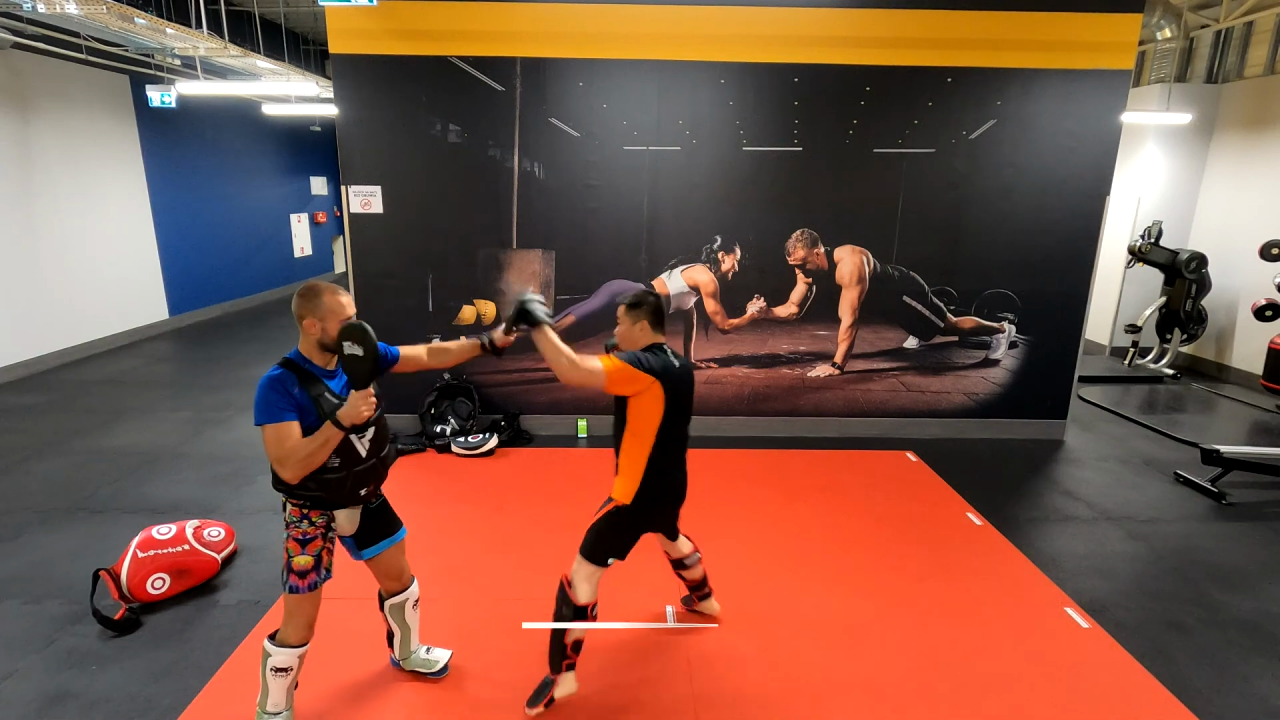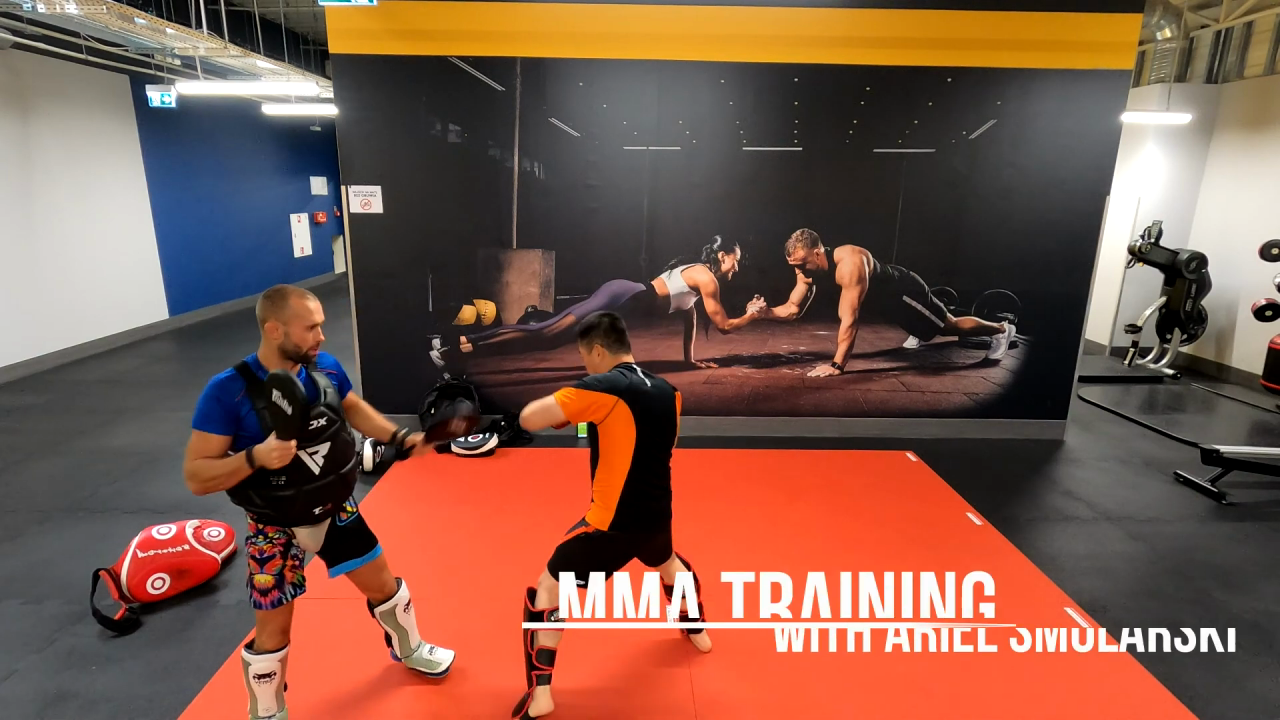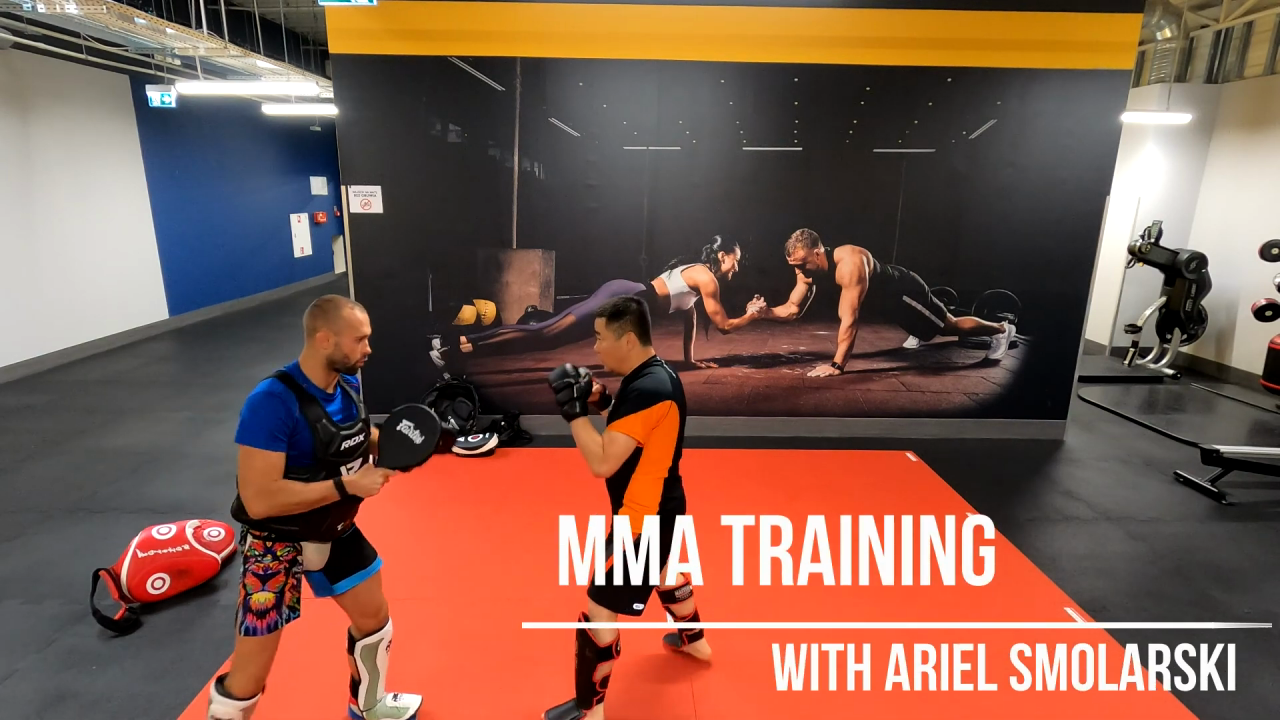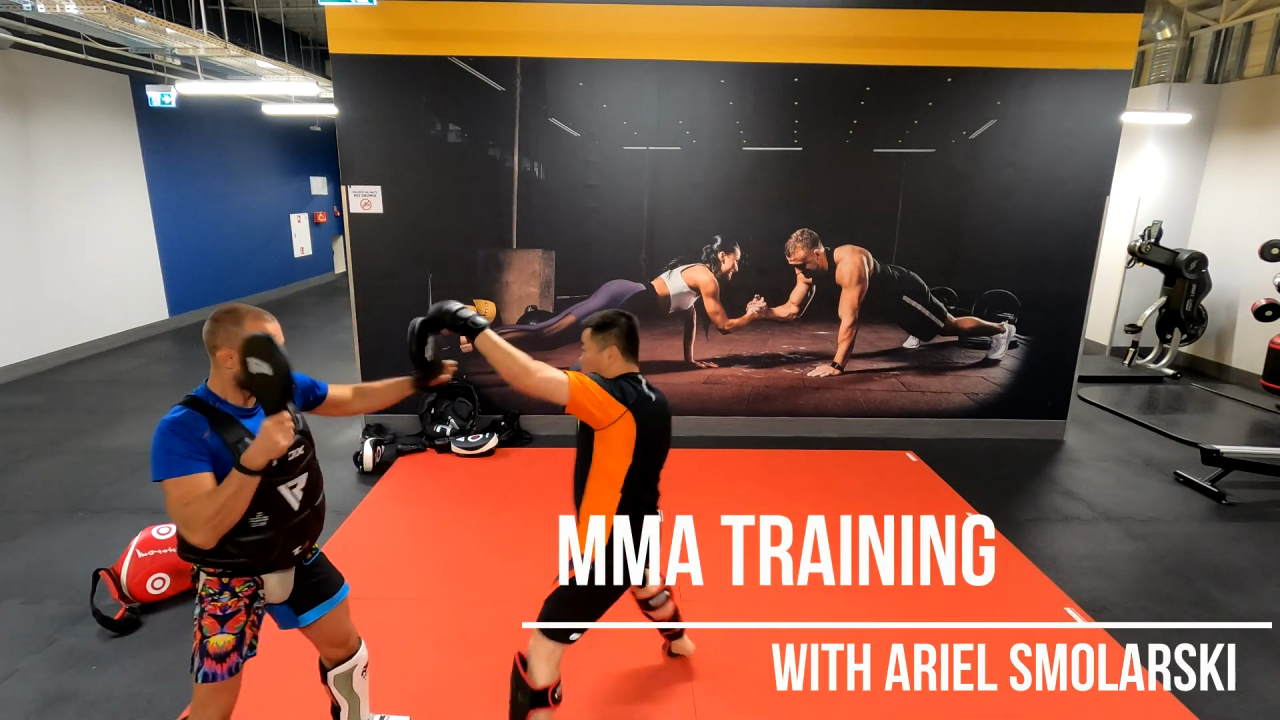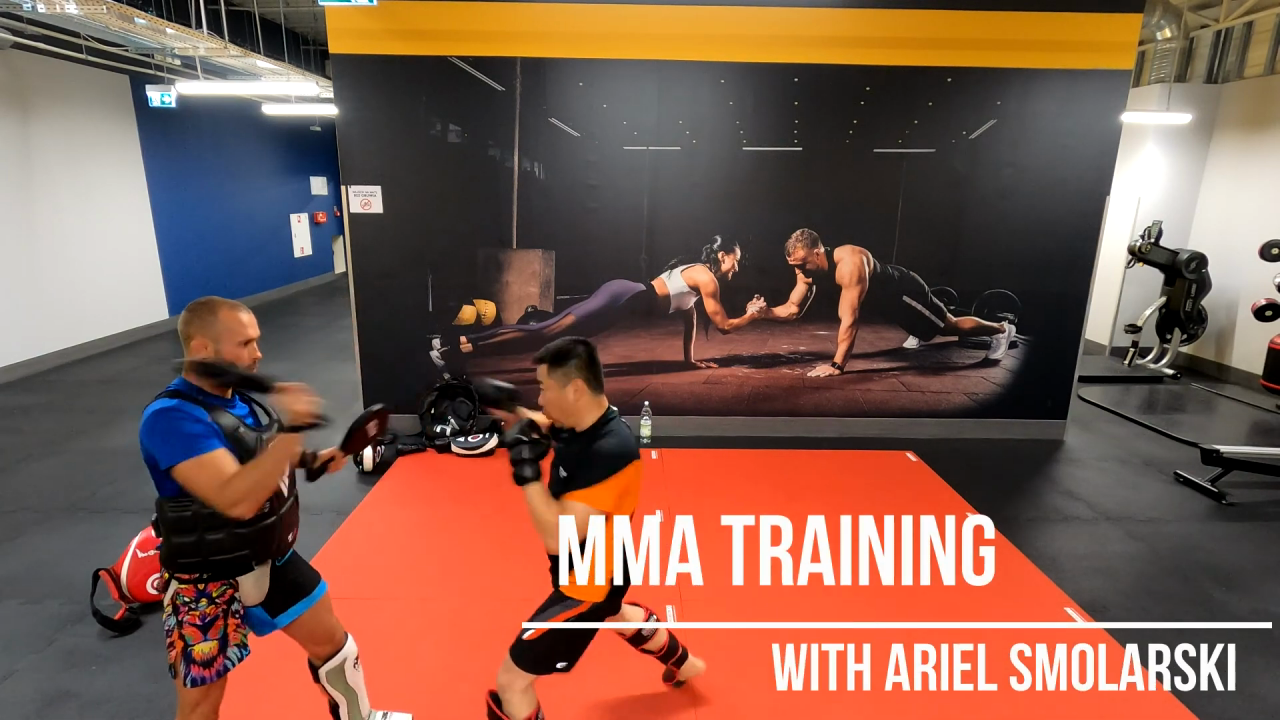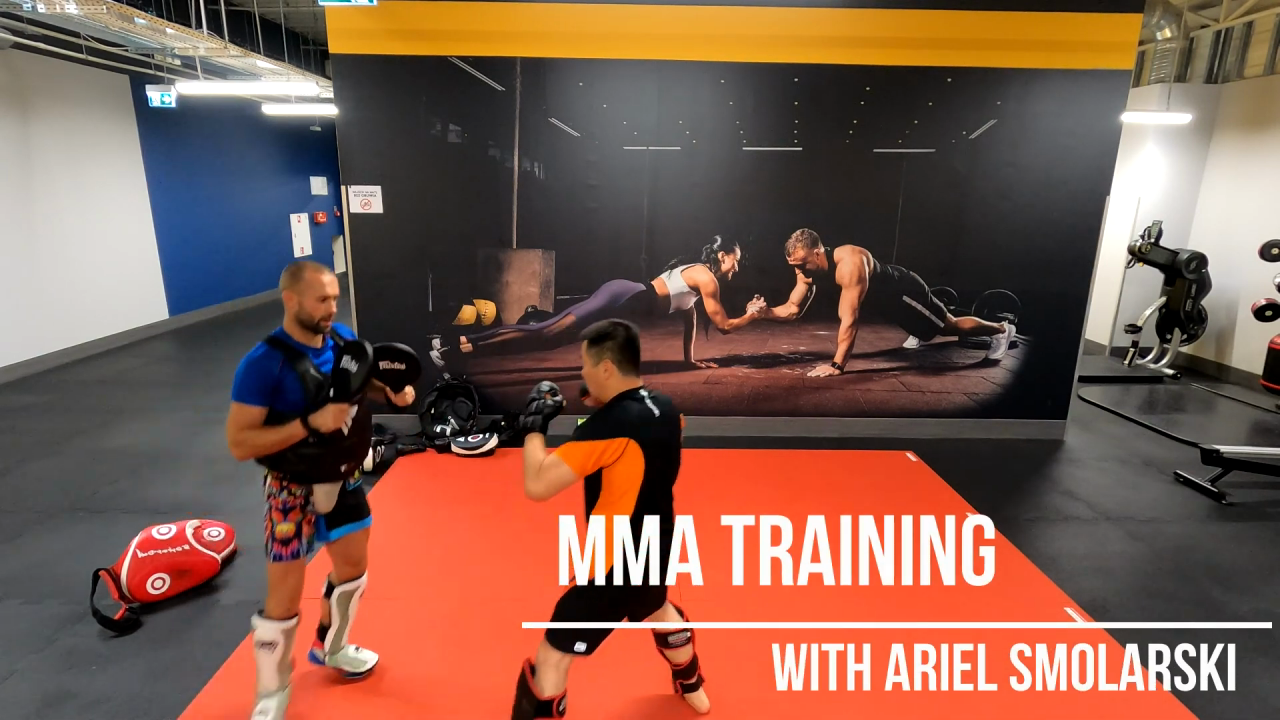
dt=0.7s
person 1, frame 1
right shoulder: (278, 386)
left elbow: (425, 357)
right elbow: (290, 468)
left wrist: (487, 343)
right wrist: (342, 419)
left hip: (365, 500)
right hip: (313, 514)
left knee: (398, 579)
right knee: (298, 623)
left ankle: (406, 652)
person 1, frame 2
left shoulder: (328, 368)
right shoulder: (227, 392)
left elbow: (356, 410)
right elbow: (196, 475)
left wrist: (399, 437)
right wrist: (255, 457)
left hip: (335, 513)
right hip: (274, 529)
left knee: (383, 584)
right knee: (272, 634)
left ankle: (409, 649)
person 1, frame 3
left shoulder: (346, 384)
right shoulder: (272, 402)
right elbow: (260, 500)
right wrist: (347, 485)
left hip: (335, 532)
right hip: (276, 545)
left knee: (374, 617)
right knee: (250, 673)
person 1, frame 4
right shoulder: (181, 430)
left elbow: (353, 398)
right elbow: (201, 532)
left wrist: (418, 380)
right wrist: (252, 462)
left hip: (297, 558)
right hip: (234, 580)
left knee: (342, 645)
person 1, frame 5
left shoulder: (239, 392)
right shoulder: (170, 419)
right elbow: (240, 501)
right wrist: (289, 428)
left hip: (270, 559)
right hip: (206, 584)
left knee: (330, 639)
person 1, frame 6
left shoulder: (343, 337)
right shoulder: (262, 364)
left elbow: (368, 378)
right elbow: (240, 445)
left wrist: (395, 392)
right wrist: (310, 423)
left hip: (345, 477)
right hip: (293, 489)
left knee: (352, 568)
right knee: (284, 598)
left ankle: (329, 647)
person 2, frame 1
left shoulder: (640, 365)
right shoulder: (677, 365)
left elbow: (571, 372)
left wrist: (539, 322)
left hip: (637, 493)
right hip: (670, 486)
left knee: (582, 573)
right knee: (669, 536)
left ankle: (561, 675)
right ankle: (704, 599)
person 2, frame 2
left shoulder: (604, 388)
right shoulder: (667, 390)
left elbow: (530, 418)
left wrist: (555, 401)
left hip: (613, 521)
right hip: (657, 514)
left knee: (546, 589)
right knee: (669, 565)
right ankle: (696, 630)
person 2, frame 3
left shoulder: (647, 389)
right shoulder: (656, 375)
left elbow: (602, 463)
left wrist: (574, 409)
right wrist: (603, 403)
left hip: (643, 518)
right hip: (663, 508)
left knee: (599, 610)
right knee: (664, 571)
right ankle: (694, 639)
person 2, frame 4
left shoulder: (612, 396)
right shoulder: (655, 400)
left elbow: (530, 377)
left wrist: (473, 325)
left hip: (607, 546)
right hip: (640, 533)
left knee: (540, 653)
right knee: (644, 580)
right ankle: (677, 640)
person 2, frame 5
left shoulder: (610, 452)
right shoulder: (585, 425)
left elbow: (558, 538)
right elbow: (543, 426)
left wrist: (527, 475)
right wrist: (519, 416)
left hip: (586, 583)
right hip: (612, 568)
left knee: (512, 680)
right knee: (615, 613)
right ankle: (682, 664)
person 2, frame 6
left shoulder: (608, 427)
right shoulder: (665, 407)
left elbow: (538, 485)
left wrist: (534, 422)
right wrist: (607, 401)
left hip: (615, 564)
right hip: (658, 550)
left knee: (549, 659)
right knee: (659, 611)
right ankle: (691, 686)
person 3, frame 1
left shoulder: (696, 270)
right shoulder: (707, 278)
left elbow: (689, 318)
right elbow: (723, 324)
left wrist: (688, 358)
right wrist: (752, 314)
left hip: (624, 295)
right hip: (622, 299)
left knee: (550, 330)
person 3, frame 2
left shoulder: (695, 272)
right shoulder: (707, 278)
left elbow: (689, 316)
right elbow: (724, 325)
left wrist: (690, 358)
right wrist: (751, 315)
left hip: (621, 297)
right hip: (621, 300)
left knee: (544, 334)
right knee: (544, 336)
left ankle: (461, 342)
right ankle: (457, 348)
person 3, frame 3
left shoulder: (694, 272)
right shoulder: (707, 278)
left elbow: (689, 317)
right elbow: (723, 325)
left wrist: (690, 359)
right wrist: (751, 314)
left hip: (621, 295)
right hip: (623, 300)
left knee: (545, 333)
right knee: (546, 336)
left ankle: (461, 342)
right ankle: (457, 347)
person 3, frame 4
left shoulder: (698, 273)
right shoulder: (707, 278)
left elbow: (690, 315)
right elbow: (724, 325)
left wrist: (690, 359)
right wrist: (752, 314)
left hip: (624, 295)
right hip: (623, 300)
left knee: (549, 333)
right knee: (548, 335)
left ankle: (467, 341)
right ankle: (464, 345)
person 3, frame 5
left shoulder: (694, 273)
right shoulder: (707, 278)
left elbow: (690, 317)
right elbow: (724, 325)
left wrist: (690, 358)
right wrist: (752, 314)
left hip: (622, 295)
right hip: (624, 299)
left knee: (546, 333)
right knee: (547, 336)
left ankle: (460, 343)
right ankle: (457, 347)
person 3, frame 6
left shoulder: (695, 272)
right shoulder: (707, 278)
left elbow: (689, 316)
right elbow: (724, 325)
left wrist: (690, 359)
right wrist: (752, 315)
left hip: (622, 296)
right hip: (623, 300)
left knee: (545, 334)
right knee: (545, 335)
left ankle: (458, 342)
right ankle: (457, 347)
person 4, frame 1
left shoulder: (850, 264)
right shoulder: (809, 267)
left elbow: (850, 319)
right elbow: (793, 309)
left wrist: (837, 365)
right wrist: (765, 313)
left hip: (904, 290)
right hip: (885, 293)
left knee: (948, 327)
left ankle: (1000, 330)
right ankle: (918, 335)
person 4, frame 2
left shoulder: (849, 264)
right shoulder: (809, 267)
left elbow: (849, 319)
right elbow: (793, 309)
left wrist: (837, 365)
right wrist: (765, 312)
left hip: (904, 290)
right hip: (886, 293)
left knee: (949, 326)
left ankle: (1001, 330)
right ankle: (918, 335)
person 4, frame 3
left shoulder: (849, 264)
right shoulder: (808, 267)
left elbow: (849, 319)
right elbow: (793, 309)
left wrist: (837, 365)
right wrist: (764, 312)
left hip: (904, 290)
right hip: (885, 293)
left knee: (949, 326)
left ankle: (1001, 330)
right ankle: (918, 334)
person 4, frame 4
left shoulder: (849, 264)
right shoulder: (808, 268)
left elbow: (849, 319)
right elbow: (793, 309)
left wrist: (837, 365)
right wrist: (764, 312)
left hip: (904, 290)
right hip: (886, 294)
left knee: (948, 327)
left ankle: (1001, 330)
right ankle: (918, 334)
person 4, frame 5
left shoulder: (850, 264)
right shoulder: (808, 269)
left elbow: (849, 319)
right elbow: (793, 309)
left wrist: (837, 364)
right wrist: (765, 312)
left hip: (904, 290)
right hip: (886, 294)
left knee: (950, 326)
left ankle: (1001, 330)
right ankle: (919, 333)
person 4, frame 6
left shoulder: (849, 264)
right shoulder: (808, 268)
left elbow: (849, 318)
right elbow: (793, 309)
left wrist: (837, 365)
right wrist: (765, 312)
left hip: (904, 289)
right hip: (886, 293)
left knee: (949, 326)
left ankle: (1001, 330)
right ankle: (919, 335)
